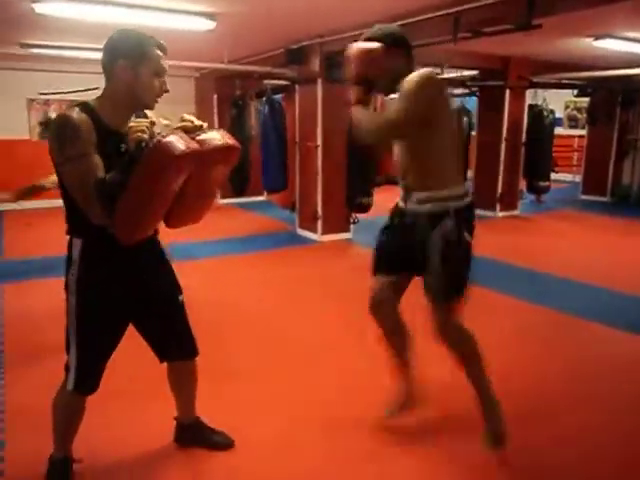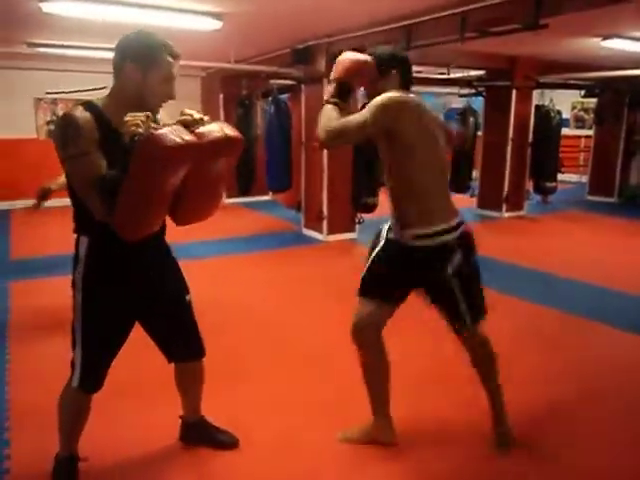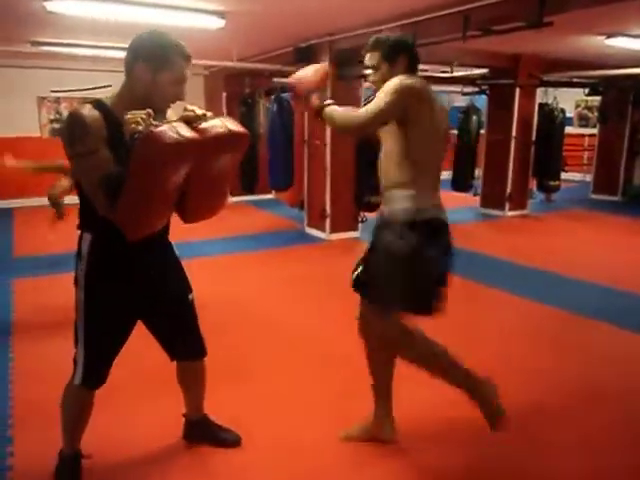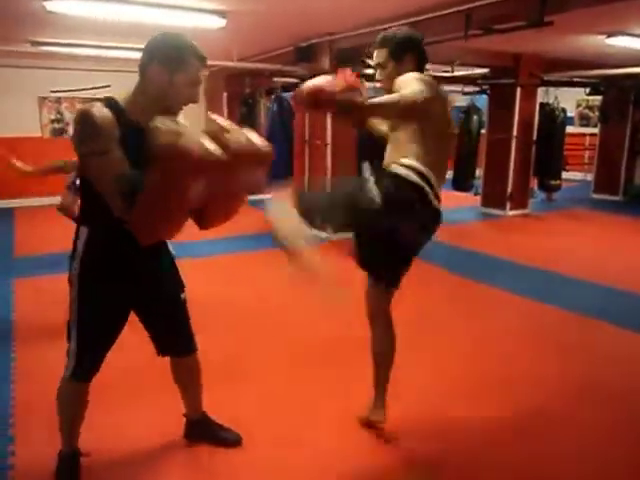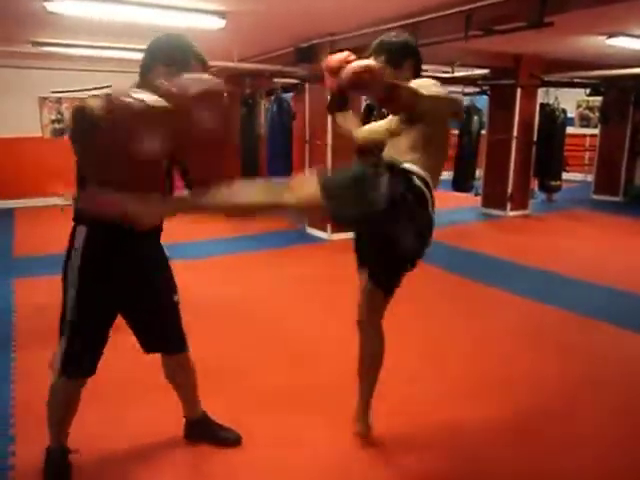
dt=0.1s
person 1, frame 1
left shoulder: (143, 126)
right shoulder: (74, 125)
right elbow: (100, 210)
right wrist: (130, 155)
left hip: (146, 254)
right hip: (97, 264)
left knee: (183, 350)
right knee: (80, 377)
left ankle: (188, 424)
person 1, frame 2
left shoulder: (149, 124)
right shoulder: (79, 124)
right elbow: (104, 208)
right wrist: (129, 149)
left hip: (153, 255)
right hip: (103, 263)
left knee: (190, 350)
right knee: (86, 376)
left ankle: (193, 423)
person 1, frame 3
left shoulder: (158, 122)
right shoulder: (87, 122)
right elbow: (110, 204)
right wrist: (132, 146)
left hip: (156, 252)
right hip: (106, 260)
left knee: (191, 349)
right knee: (88, 373)
left ankle: (196, 420)
person 1, frame 4
left shoulder: (167, 124)
right shoulder: (99, 119)
right elbow: (126, 204)
left hip: (150, 251)
right hip: (101, 254)
left knee: (183, 346)
right knee: (81, 366)
left ankle: (196, 420)
person 1, frame 5
right shoulder: (96, 116)
left hip: (145, 249)
right hip: (98, 251)
left knee: (174, 345)
right knee: (74, 364)
left ankle: (196, 420)
person 2, frame 1
left shoulder: (421, 82)
right shoulder: (401, 109)
left elbow: (373, 131)
right elbow: (369, 136)
left wrist: (360, 90)
right wrist: (363, 93)
left hip: (446, 212)
right hip: (410, 208)
left knee: (445, 322)
right knee: (380, 300)
left ankle: (488, 401)
right ankle: (407, 386)
person 2, frame 2
left shoulder: (390, 104)
right shoulder: (421, 116)
left elbow: (329, 135)
left wrist: (334, 95)
left hip: (442, 244)
right hip: (402, 238)
left knee: (469, 337)
right knee: (364, 326)
left ankle: (499, 414)
right ankle: (381, 424)
person 2, frame 3
left shoulder: (404, 88)
right shoulder: (426, 103)
left elbow: (361, 122)
left wrist: (322, 105)
left hip: (410, 222)
right hip: (398, 222)
left knee: (387, 331)
right knee: (369, 321)
left ankle: (475, 387)
right ankle: (382, 420)
person 2, frame 4
left shoulder: (413, 84)
left elbow: (408, 106)
left wrist: (345, 103)
right wrist: (362, 113)
left hip: (400, 190)
right hip: (419, 210)
left knee: (287, 203)
right knee: (377, 307)
right ankle: (377, 405)
person 2, frame 5
left shoulder: (426, 91)
right shoulder: (403, 112)
left elbow: (444, 107)
right elbow: (361, 137)
left wrist: (389, 88)
right wrist: (338, 101)
left hip: (399, 191)
right hip: (409, 219)
left knee: (286, 192)
right knee: (369, 317)
left ankle: (155, 208)
right ankle: (363, 417)
